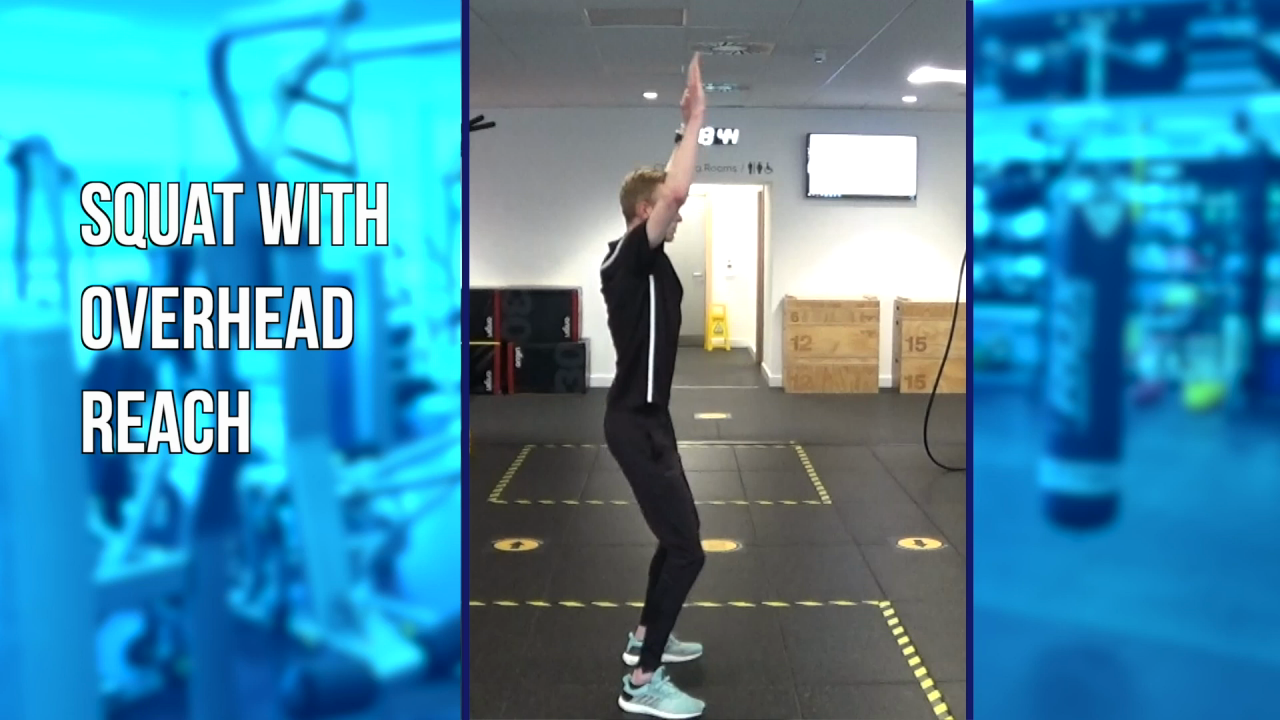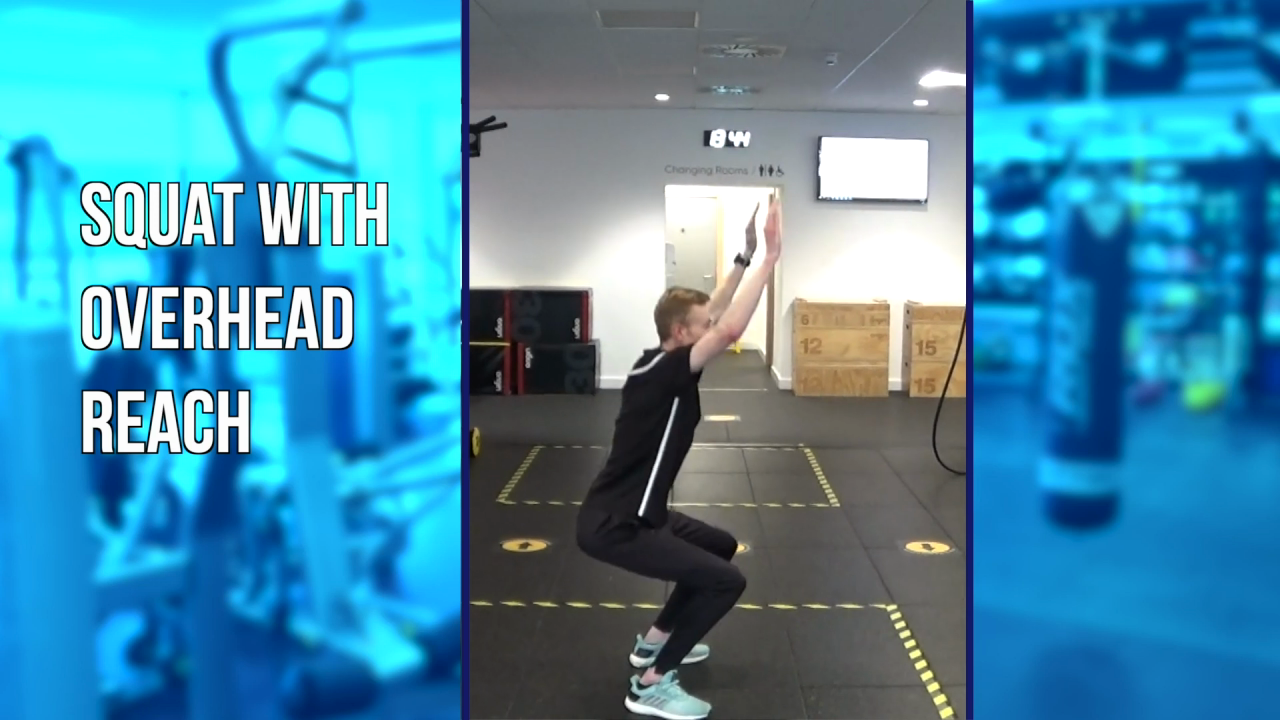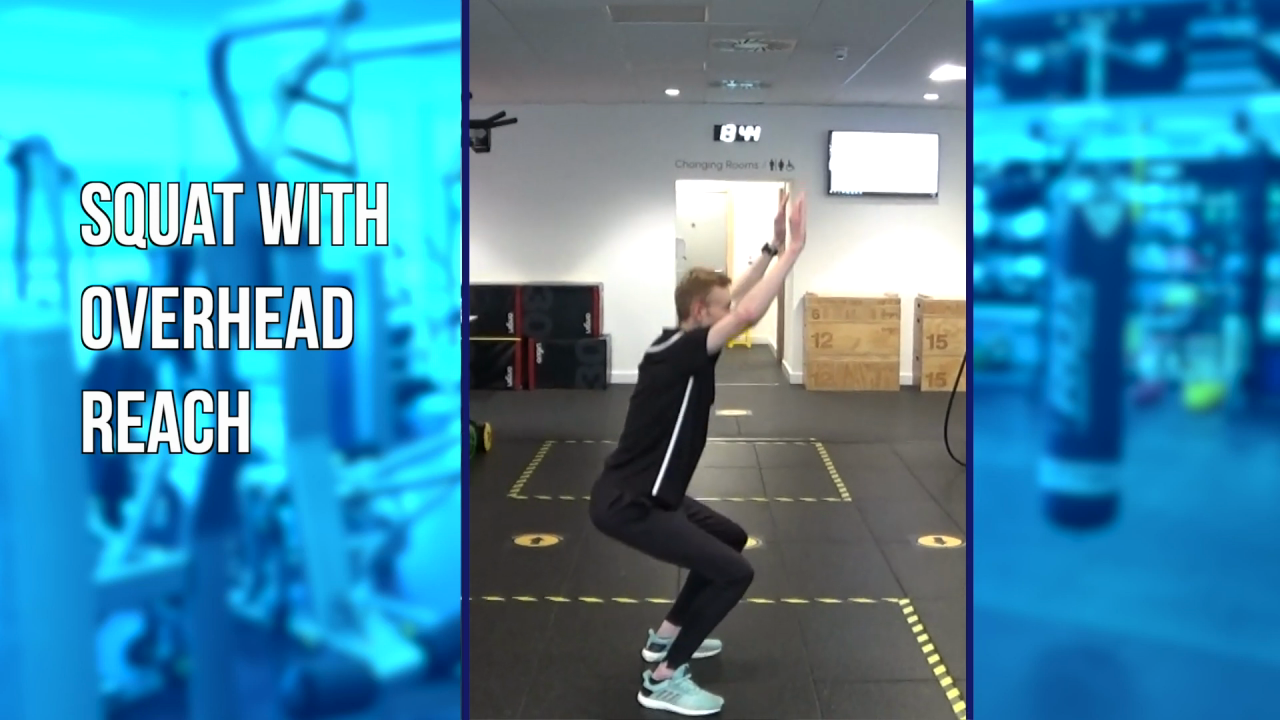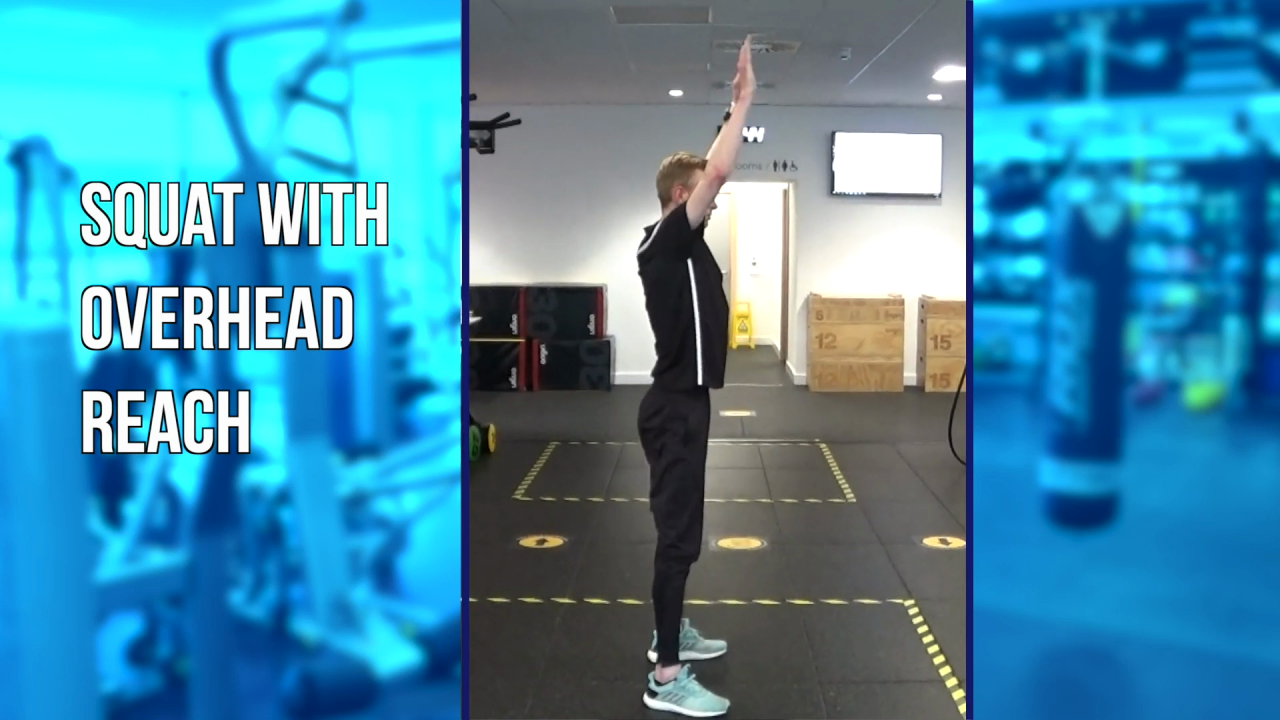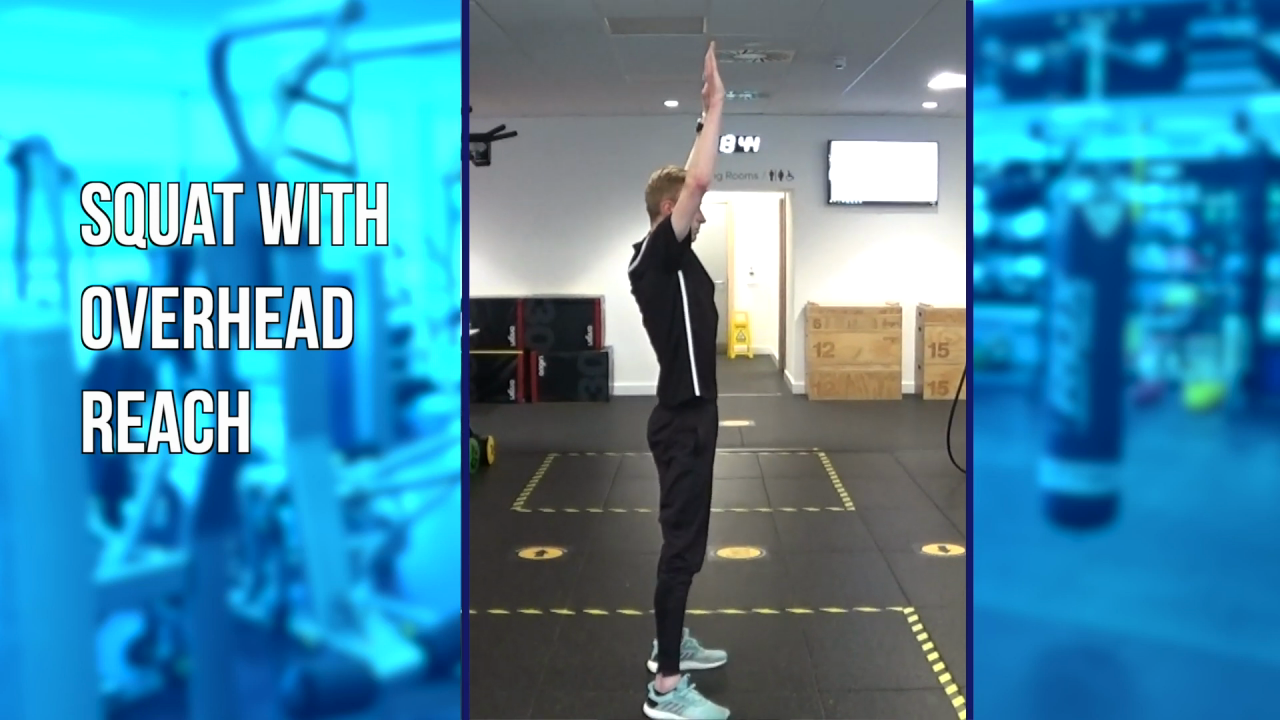
dt=0.7s
person 1, frame 1
left shoulder: (636, 257)
right shoulder: (630, 255)
left elbow: (668, 191)
right elbow: (675, 194)
left wrist: (685, 130)
right wrist: (695, 127)
left hip: (645, 418)
right hip: (637, 422)
left knee: (677, 537)
right knee: (684, 549)
left ankle: (646, 634)
person 1, frame 2
left shoulder: (663, 363)
right shoulder: (663, 373)
left elbow: (716, 316)
right elbow: (730, 330)
left wrist: (745, 256)
right wrist: (771, 259)
left hip: (633, 511)
right hip: (613, 525)
left knee: (721, 546)
right knee: (726, 580)
left ankle: (655, 638)
person 1, frame 3
left shoulder: (682, 346)
right shoulder: (678, 352)
left elbow: (737, 304)
right elbow: (747, 315)
left wrist: (771, 248)
right wrist: (791, 251)
left hip: (648, 491)
right hip: (628, 502)
left knee: (730, 538)
right knee: (733, 572)
left ankle: (668, 632)
person 1, frame 4
left shoulder: (674, 243)
right shoulder: (669, 240)
left elbow: (712, 171)
right elbow: (720, 172)
left wrist: (737, 111)
right wrist: (743, 104)
left hip: (679, 404)
right hip: (676, 409)
left knee: (682, 532)
right knee: (678, 538)
left ankle: (671, 632)
person 1, frame 5
left shoulder: (667, 258)
right shoulder: (656, 256)
left elbow: (692, 184)
right elbow: (697, 181)
left wrist: (709, 117)
right wrist: (714, 112)
left hip: (686, 414)
right hip: (683, 419)
left knee: (685, 541)
right knee: (683, 546)
left ankle: (671, 643)
